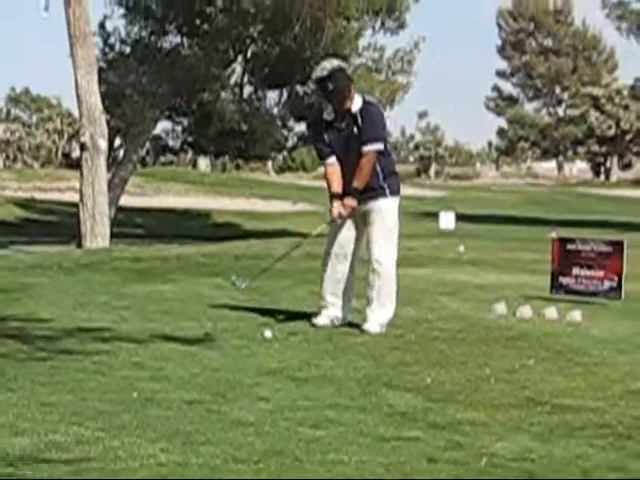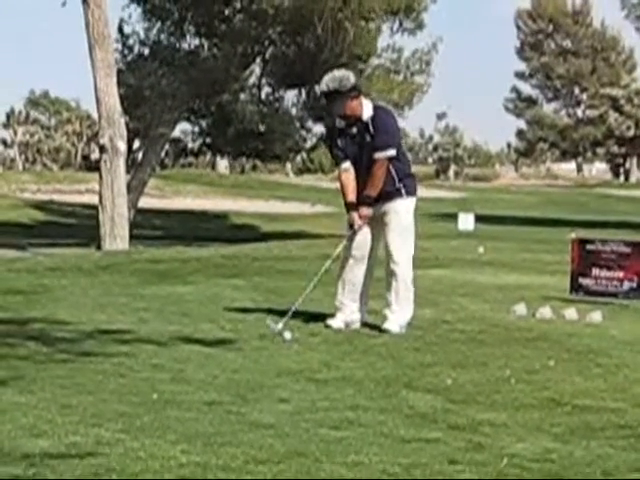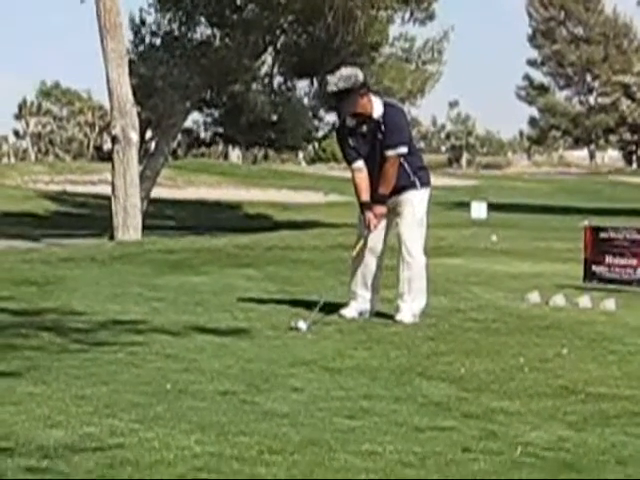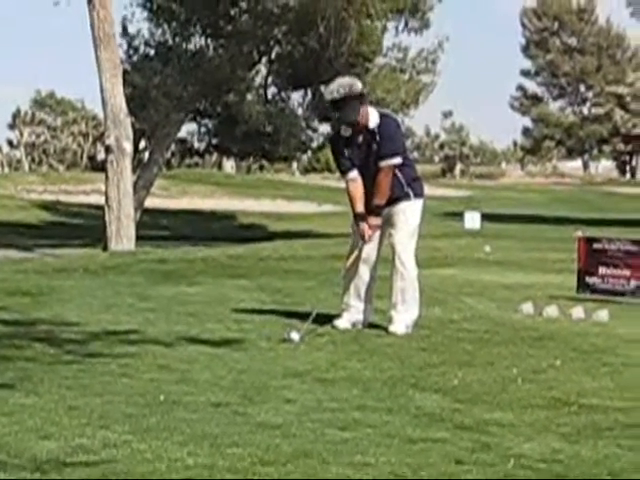
dt=1s
person 1, frame 1
left shoulder: (370, 111)
right shoulder: (321, 124)
left elbow: (369, 157)
right elbow: (330, 164)
left wrist: (353, 194)
right wrist: (336, 198)
left hip: (379, 193)
right hip: (347, 197)
left knee: (381, 256)
right knee: (336, 253)
left ankle: (379, 316)
right ankle: (334, 309)
person 1, frame 2
left shoulder: (381, 117)
right shoulder: (336, 129)
left elbow: (381, 164)
right elbow: (346, 169)
left wrist: (366, 202)
right wrist: (352, 207)
left hip: (396, 195)
right hip: (364, 201)
left knee: (398, 257)
right knee: (355, 254)
left ankle: (398, 317)
right ankle: (349, 312)
person 1, frame 3
left shoulder: (392, 114)
right shoulder: (345, 127)
left elbow: (392, 161)
right elbow: (358, 169)
left wrist: (381, 201)
right wrist: (366, 206)
left hip: (410, 187)
right hip: (376, 194)
left knee: (410, 246)
right knee: (367, 245)
left ankle: (410, 306)
right ankle: (361, 302)
person 1, frame 4
left shoulder: (387, 125)
right shoulder: (339, 138)
left elbow: (386, 173)
right elbow: (352, 180)
left wrist: (376, 212)
right wrist: (361, 217)
left hip: (403, 198)
right hip: (369, 203)
left knee: (402, 254)
right knee: (360, 254)
left ankle: (403, 317)
right ankle: (355, 313)
